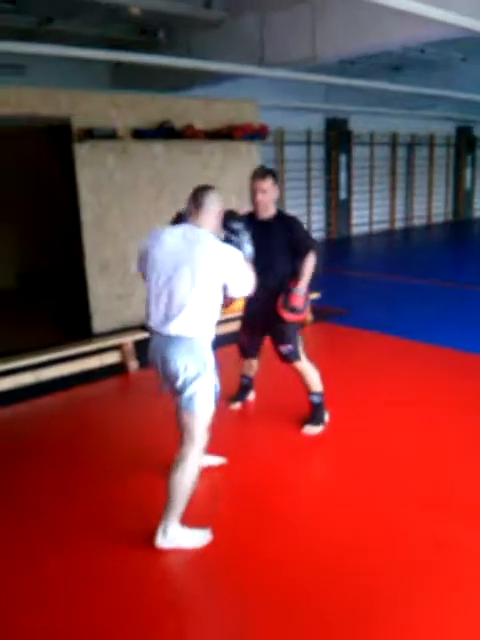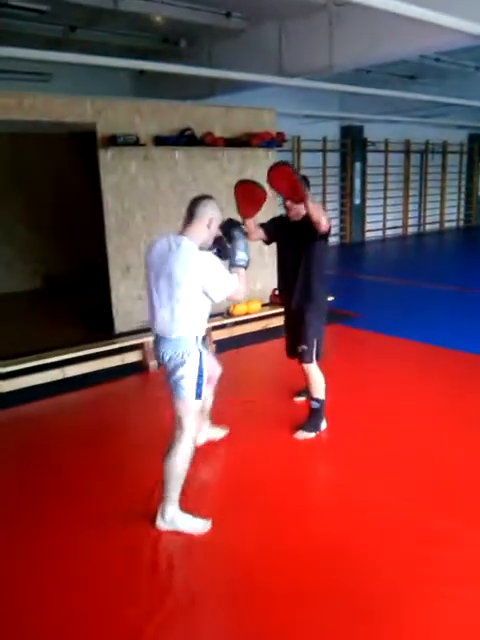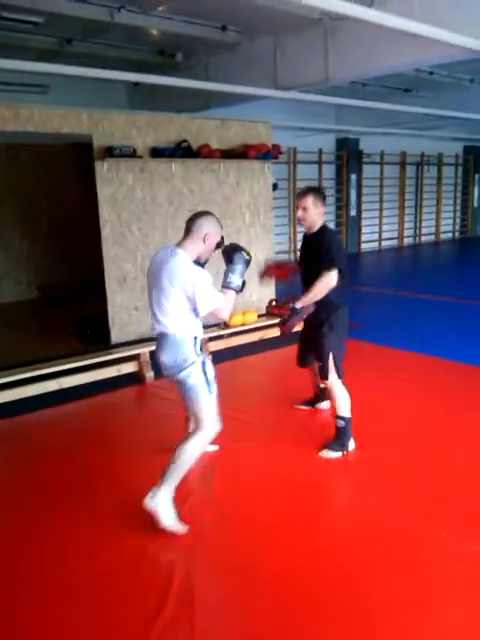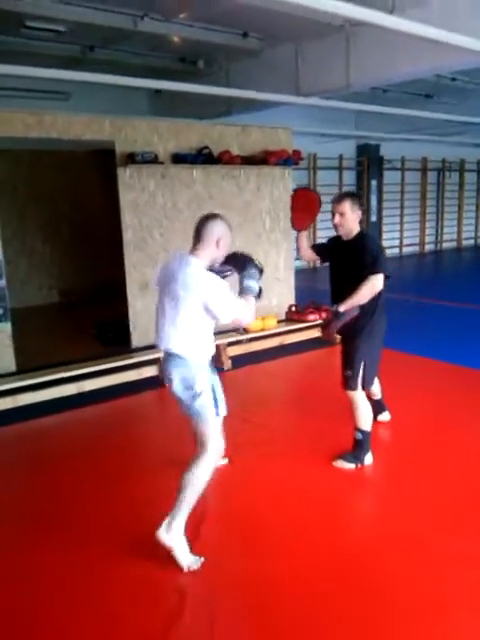
dt=0.7s
person 1, frame 1
left shoulder: (157, 239)
right shoulder: (224, 254)
right elbow: (247, 288)
right wrist: (244, 248)
left hip: (159, 343)
right hip: (192, 350)
left knee: (187, 402)
right knee: (196, 440)
left ankle: (190, 459)
right ankle: (169, 529)
person 1, frame 2
left shoulder: (159, 245)
right shoulder: (201, 260)
right elbow: (237, 292)
right wrist: (239, 250)
left hip: (181, 340)
right hip: (180, 347)
left knee: (213, 372)
right knee: (188, 428)
left ankle: (201, 431)
right ankle: (169, 513)
person 1, frame 3
left shoulder: (161, 256)
right shoulder: (192, 273)
right elbow: (223, 311)
left wrist: (200, 261)
right wrist: (236, 270)
left hip: (167, 344)
right hip: (185, 349)
left knee: (196, 398)
right knee: (210, 426)
left ankle: (194, 447)
right ankle: (161, 496)
person 1, frame 4
left shoulder: (170, 266)
right shoulder: (206, 282)
right elbow: (244, 317)
right wrist: (250, 278)
left hip: (172, 360)
right hip: (192, 367)
left knee: (203, 417)
right knee: (213, 449)
left ankle: (201, 462)
right ankle: (173, 527)
person 2, frame 1
left shoulder: (289, 224)
right shoulder: (244, 224)
left elbow: (309, 255)
left wrist: (301, 286)
left hip: (281, 302)
right hip: (255, 301)
left knee: (296, 358)
right knee: (249, 350)
left ankle: (319, 410)
right ankle: (246, 387)
person 2, frame 2
left shoulder: (315, 223)
right shoulder: (281, 223)
left elbow: (323, 224)
right elbow: (253, 234)
left wrist: (304, 200)
right wrist: (247, 217)
left hip: (311, 303)
right hip: (291, 301)
left knee: (308, 360)
right knee: (299, 354)
left ankle: (317, 417)
right ankle: (312, 387)
person 2, frame 3
left shoulder: (328, 240)
right shoulder: (309, 238)
left elbow: (329, 279)
left wrist: (298, 306)
right wrist: (289, 269)
left hip: (329, 316)
right hip: (312, 314)
left knee: (331, 377)
right knee: (311, 362)
left ankle: (344, 438)
right ankle: (321, 397)
person 2, frame 4
left shoulder: (369, 245)
right shoulder: (336, 244)
left elbow: (376, 283)
right elbow: (305, 254)
left wrist: (341, 309)
right wrist: (302, 228)
left hip: (366, 326)
right hip: (351, 324)
left knee: (355, 389)
right knee: (365, 375)
left ankle: (362, 451)
right ankle: (380, 410)
